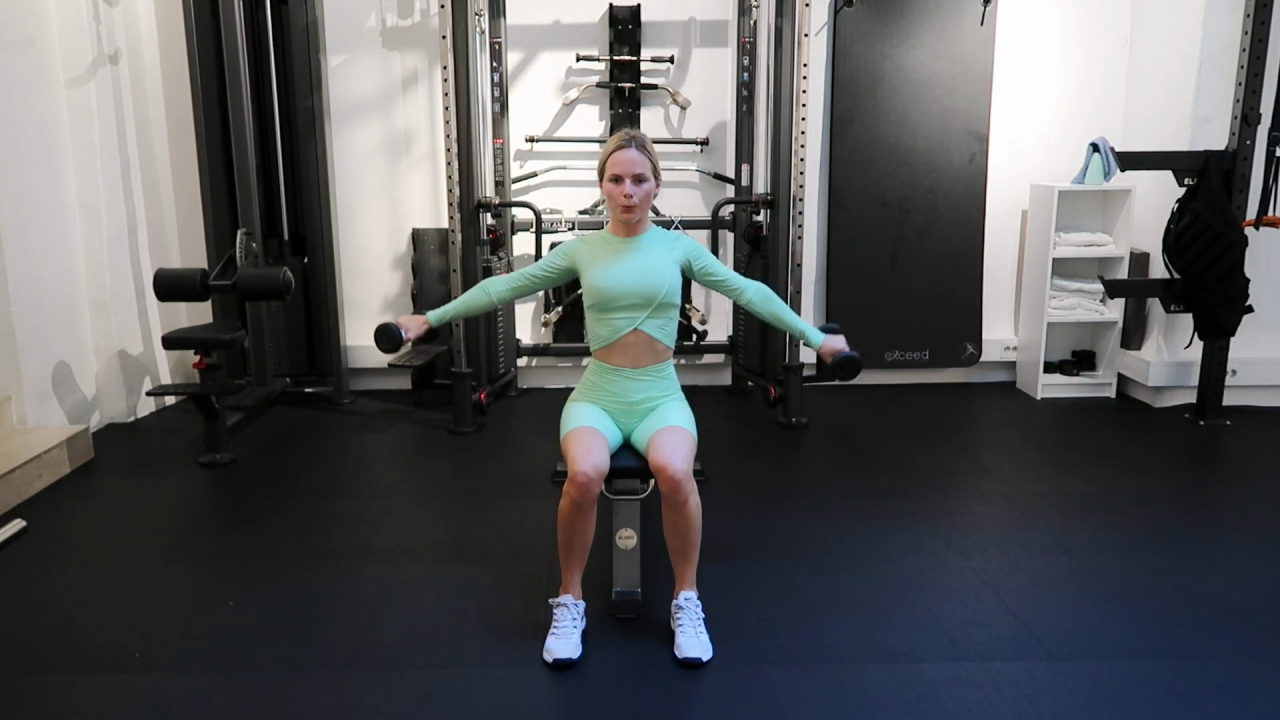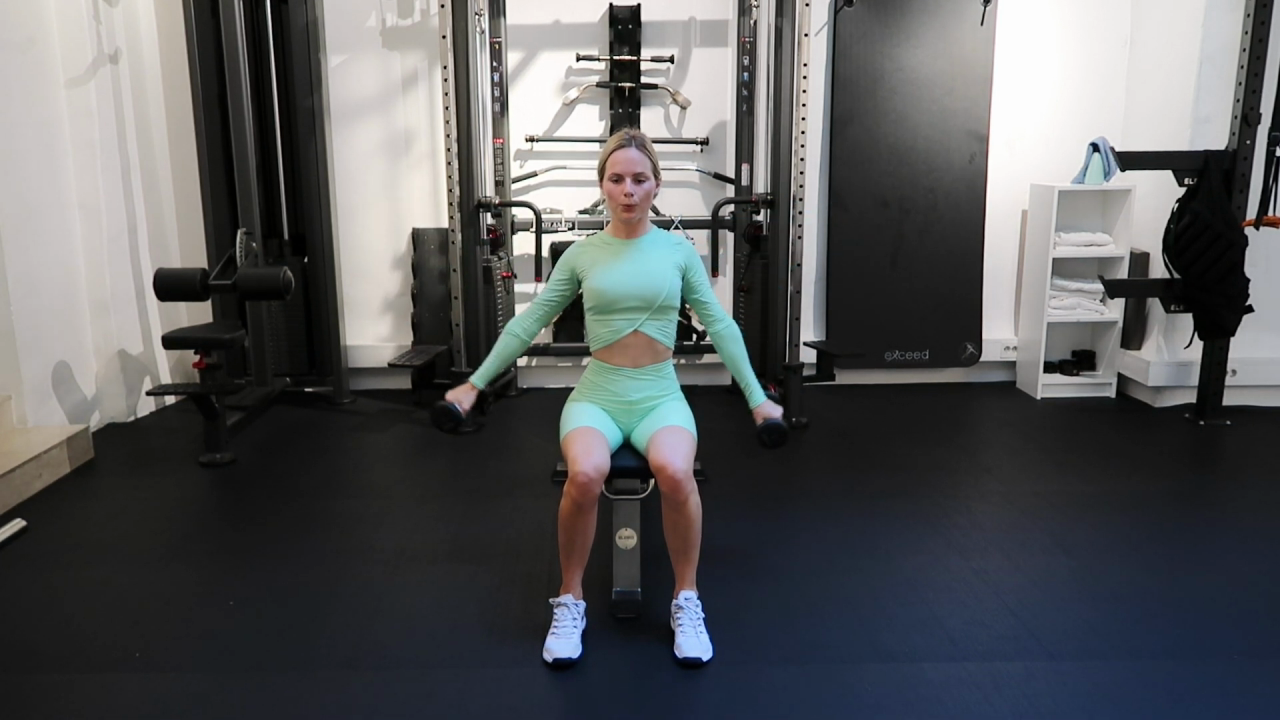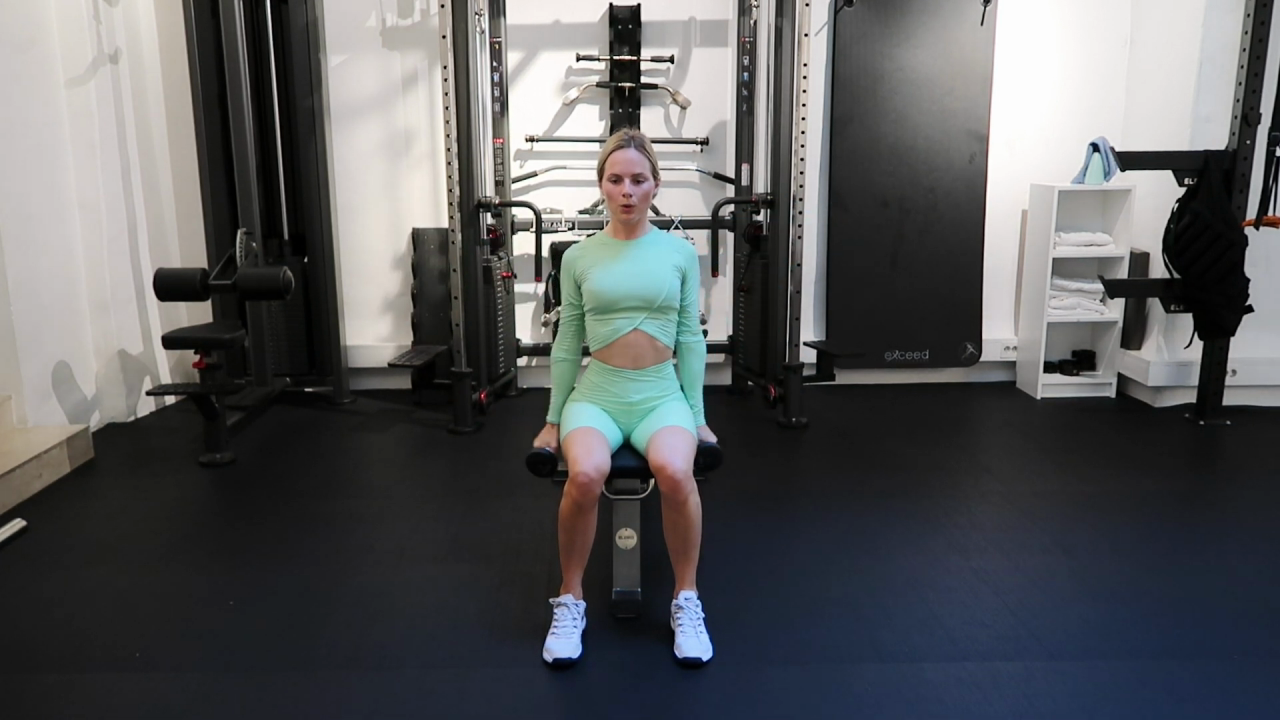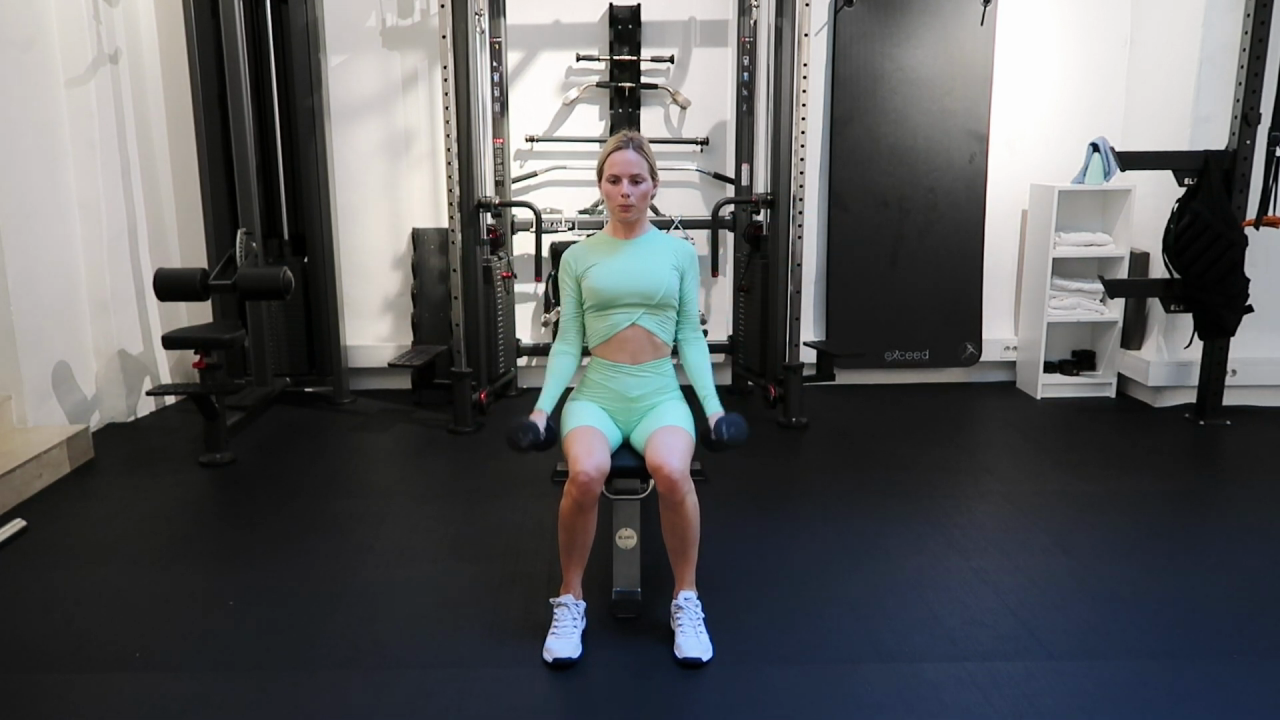
dt=0.5s
person 1, frame 1
left shoulder: (679, 247)
right shoulder: (580, 250)
left elbow: (746, 290)
right elbow: (506, 285)
left wrist: (816, 337)
right wrist: (430, 318)
left hip: (661, 396)
right hip: (598, 395)
left knee: (674, 474)
right knee: (584, 475)
left ankle: (686, 601)
right ankle: (569, 602)
person 1, frame 2
left shoulder: (680, 251)
right shoulder: (581, 255)
left elbow: (718, 325)
right elbow: (530, 321)
left wrist: (756, 396)
right wrist: (476, 383)
left hip: (660, 394)
right hip: (597, 394)
left knee: (675, 473)
right knee: (585, 476)
left ankle: (687, 601)
right ankle: (570, 602)
person 1, frame 3
left shoulder: (681, 253)
right shoulder: (579, 257)
left elbow: (692, 338)
right elbow: (567, 343)
left wrist: (699, 416)
right wrist: (551, 420)
left hip: (662, 395)
right hip: (596, 395)
left knee: (674, 473)
right knee: (585, 476)
left ankle: (686, 601)
right ankle: (570, 601)
person 1, frame 4
left shoulder: (678, 250)
right shoulder: (578, 256)
left elbow: (691, 332)
right elbow: (568, 339)
left wrist: (712, 400)
right wrist: (543, 403)
left hip: (660, 391)
right hip: (595, 392)
left knee: (672, 473)
right knee: (585, 475)
left ankle: (686, 600)
right ankle: (569, 601)
